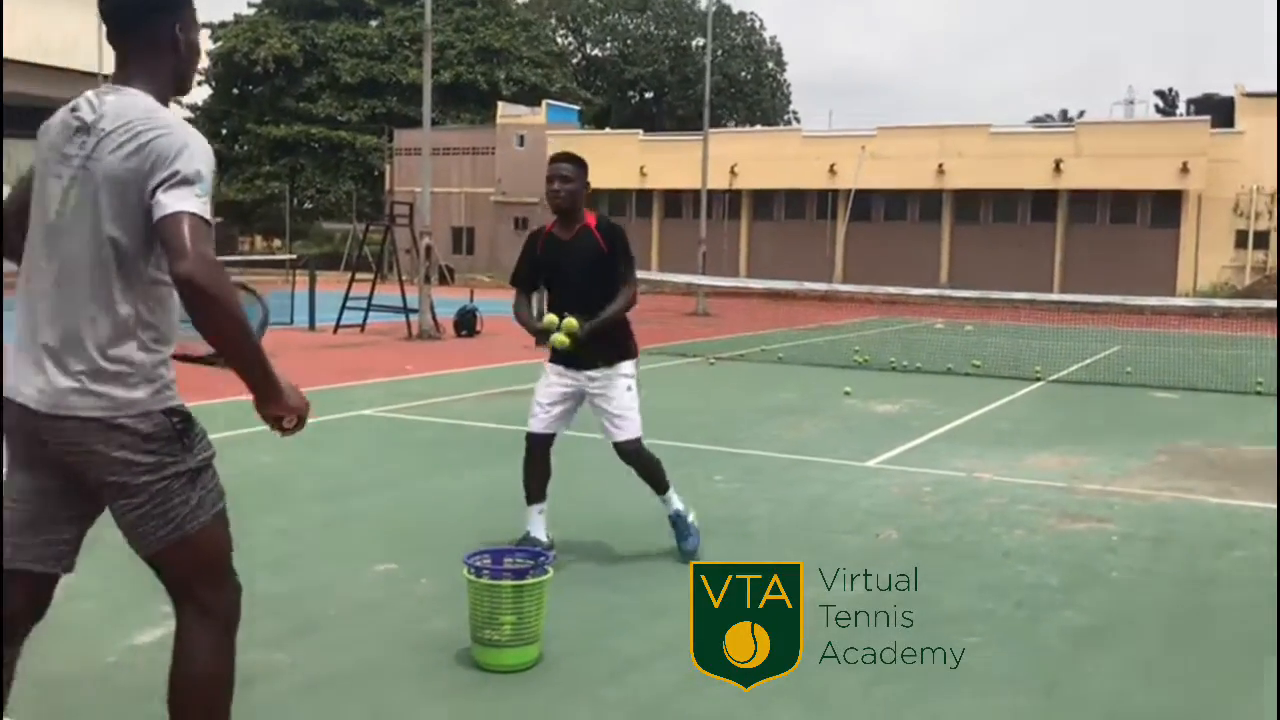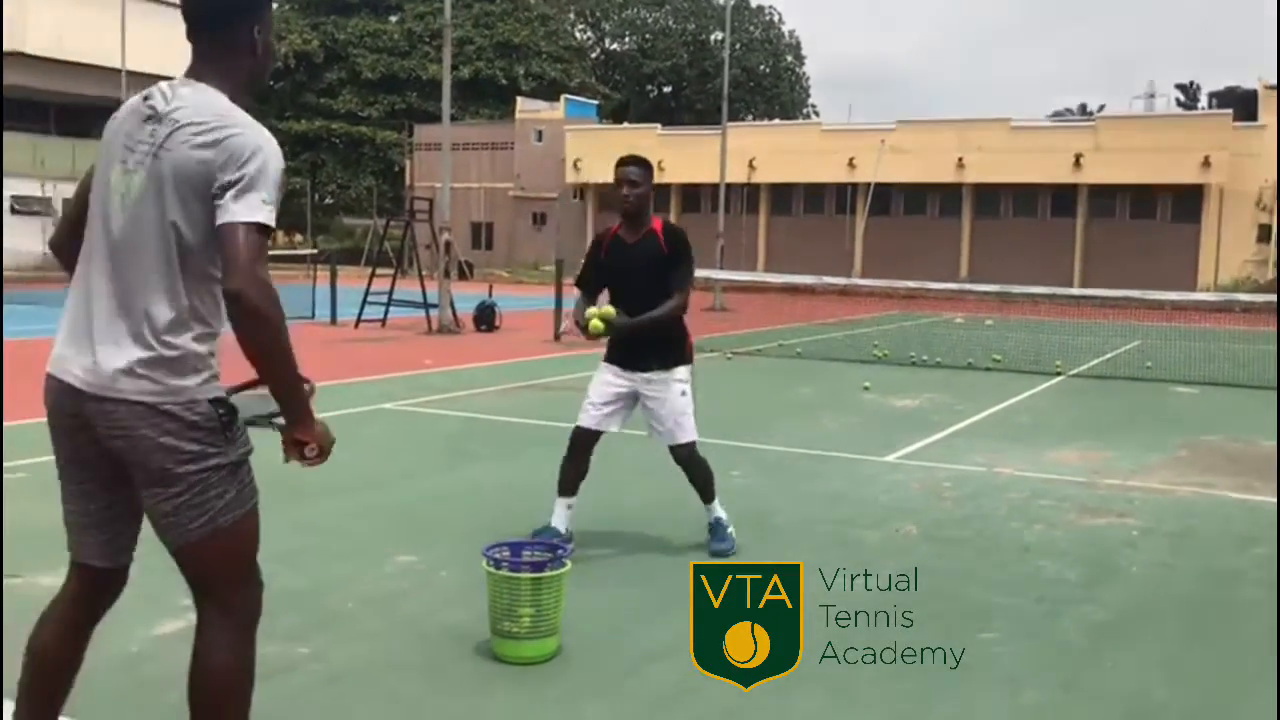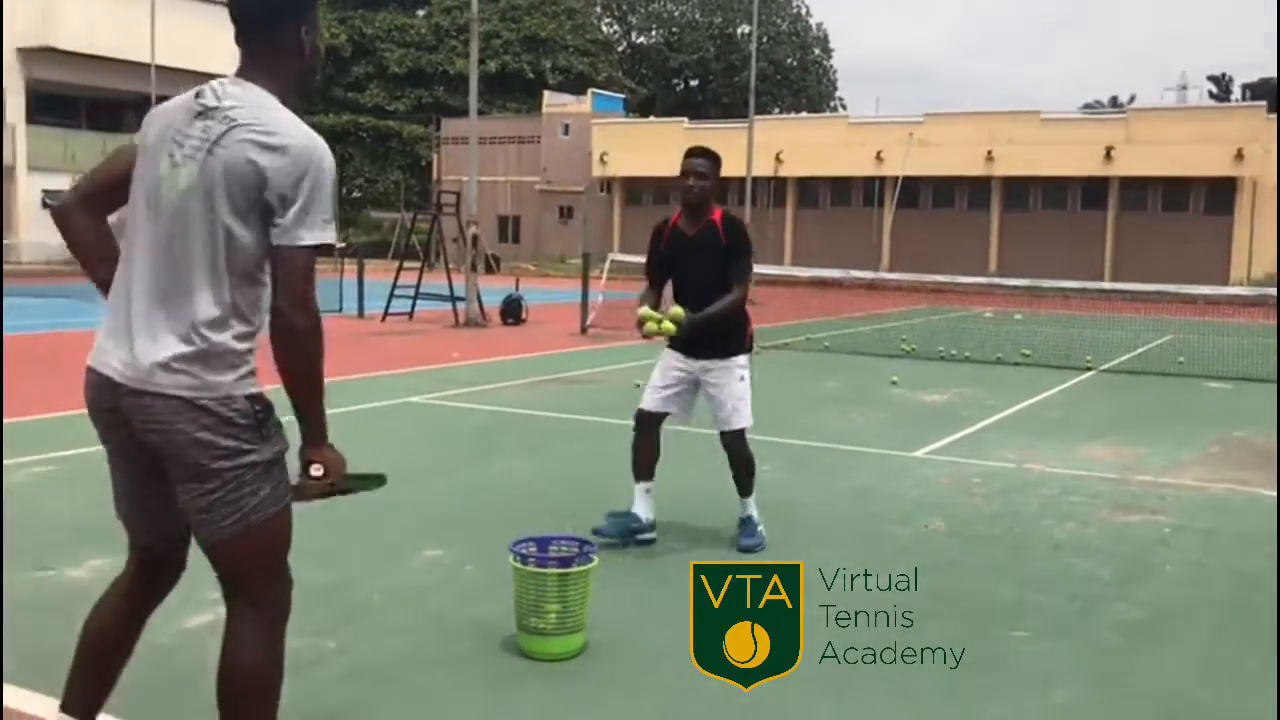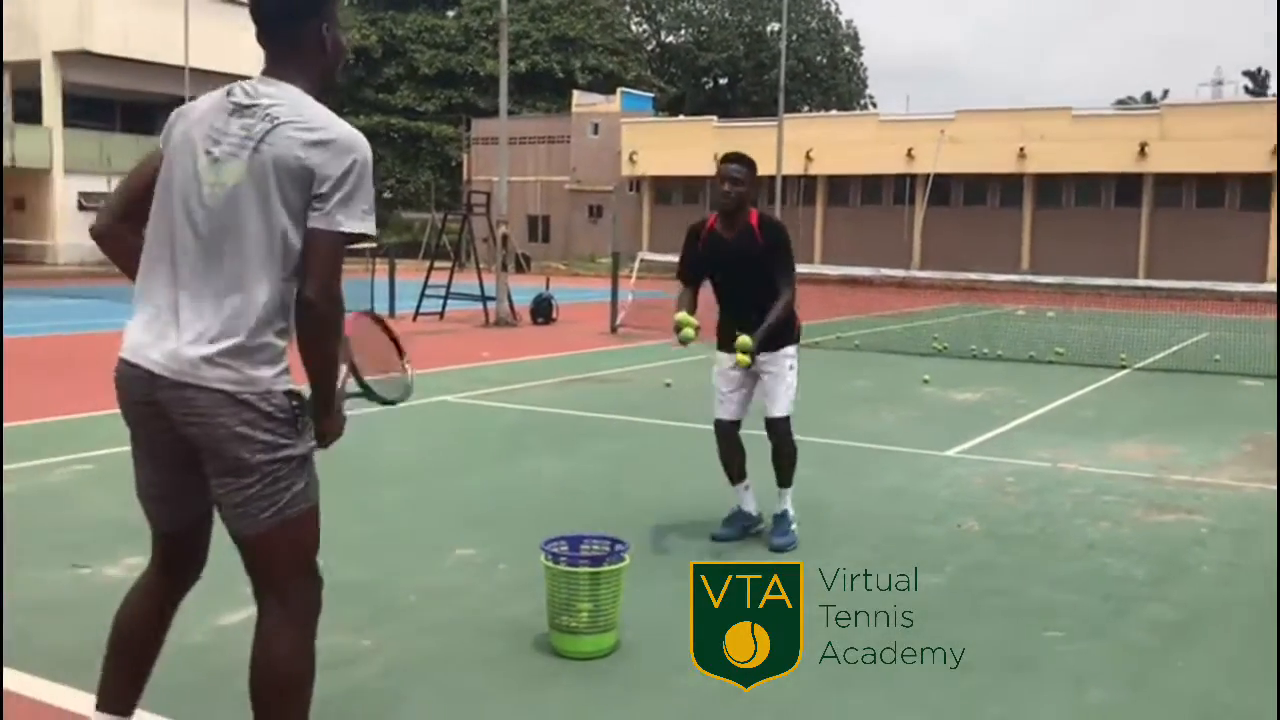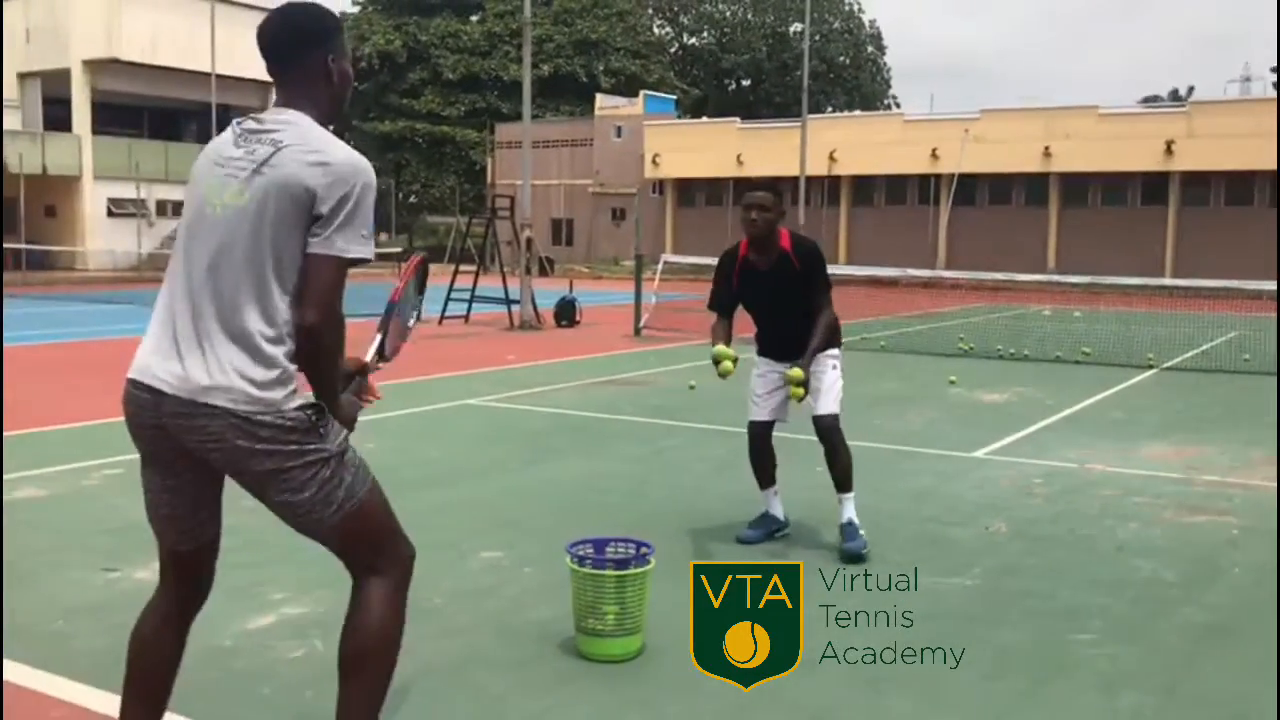
dt=0.2s
person 1, frame 1
left shoulder: (59, 127)
right shoulder: (172, 141)
right elbow: (194, 273)
right wrist: (269, 388)
right hip: (122, 414)
right knee: (209, 603)
person 1, frame 2
left shoulder: (129, 117)
right shoulder: (243, 141)
left elbow: (68, 241)
right elbow: (245, 289)
right wrist: (299, 411)
left hip: (73, 385)
right hip: (166, 401)
left knee: (91, 583)
right knee: (230, 601)
person 1, frame 3
left shoulder: (171, 114)
right shoulder: (297, 147)
left elbow: (76, 207)
right elbow: (290, 310)
right wrist: (315, 433)
left hip: (113, 378)
right hip: (201, 396)
left knee: (151, 569)
right knee: (260, 599)
person 1, frame 4
left shoulder: (196, 115)
right shoulder: (336, 143)
left elbow: (110, 224)
right elbow: (316, 295)
right wrist: (325, 401)
left hip: (145, 371)
right hip: (241, 390)
left knee: (172, 564)
right knee: (289, 595)
person 1, frame 5
left shoulder: (222, 147)
right shoulder: (341, 168)
right elbow: (314, 317)
left wrist: (321, 372)
right wrist: (335, 405)
left hip: (153, 393)
right hip: (248, 409)
left knee: (182, 582)
right knee: (385, 562)
person 2, frame 1
left shoulder: (609, 234)
right shoulder: (538, 242)
left elbow: (629, 294)
right elbow: (522, 298)
left wrist: (589, 328)
right wrist: (531, 324)
left hip: (612, 362)
right hip: (562, 363)
left knee: (630, 448)
right knee: (536, 441)
left ankle: (677, 512)
right ankle: (536, 535)
person 2, frame 2
left shoulder: (673, 239)
right shoulder: (603, 244)
left elbow: (682, 300)
right elbow: (587, 296)
left wrist: (636, 323)
right wrist: (584, 318)
left hip: (667, 365)
right hip: (618, 362)
left knee: (683, 450)
right knee: (582, 438)
left ankle: (718, 520)
right ankle: (559, 526)
person 2, frame 3
left shoulder: (731, 229)
right shoulder: (664, 231)
left elbow: (739, 292)
right elbow: (654, 286)
left wrist: (697, 319)
right wrist: (646, 309)
left hip: (726, 350)
right hip: (678, 347)
left knee: (733, 436)
right knee: (646, 419)
left ankle: (748, 516)
right ankle: (641, 514)
person 2, frame 4
left shoulder: (771, 231)
right shoulder: (700, 235)
left elbow: (787, 293)
right elbow: (689, 288)
left wrist: (758, 336)
right wrist: (684, 320)
left hip: (776, 342)
right hip: (730, 344)
left knee: (778, 424)
right knee: (724, 426)
left ankle: (784, 512)
right ankle: (747, 509)
person 2, frame 5
left shoulder: (804, 251)
right shoulder: (731, 262)
left elbow: (825, 311)
right elbow: (722, 318)
left wrist: (807, 360)
right wrist: (721, 350)
left hip: (818, 350)
right hip: (770, 355)
left knee: (828, 427)
right knee: (757, 431)
left ankle: (849, 520)
right ankle: (774, 513)
